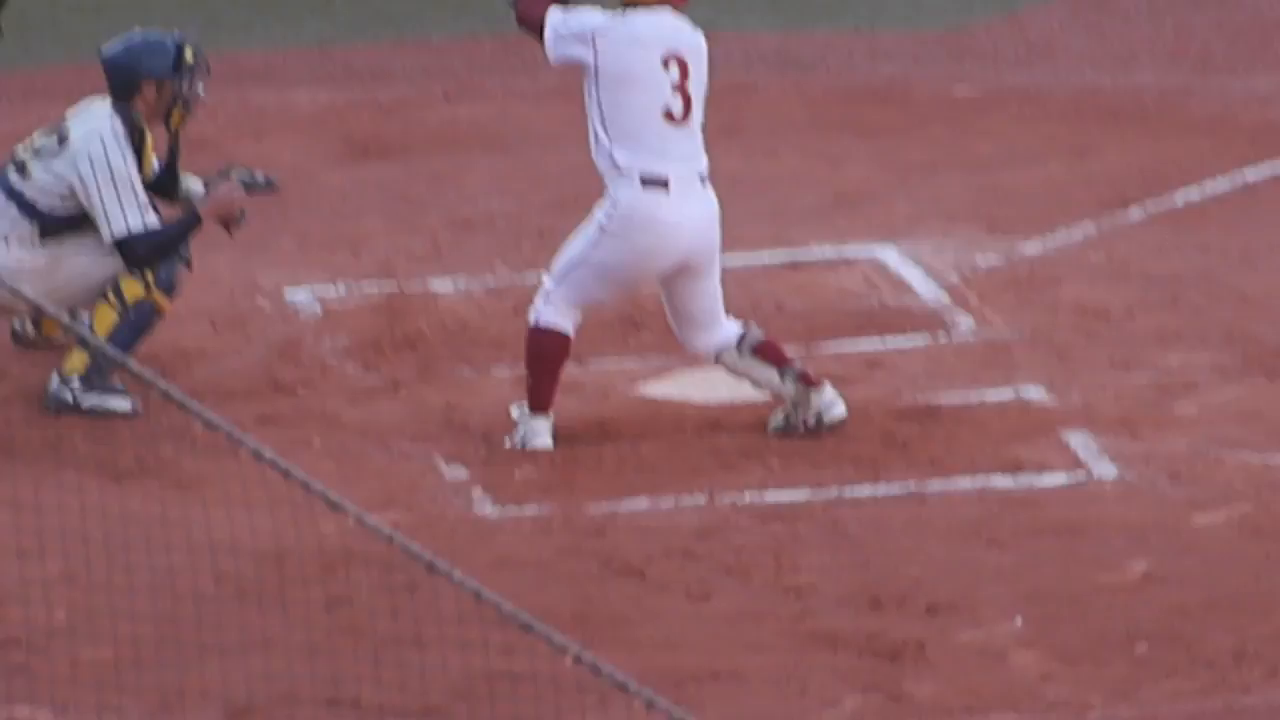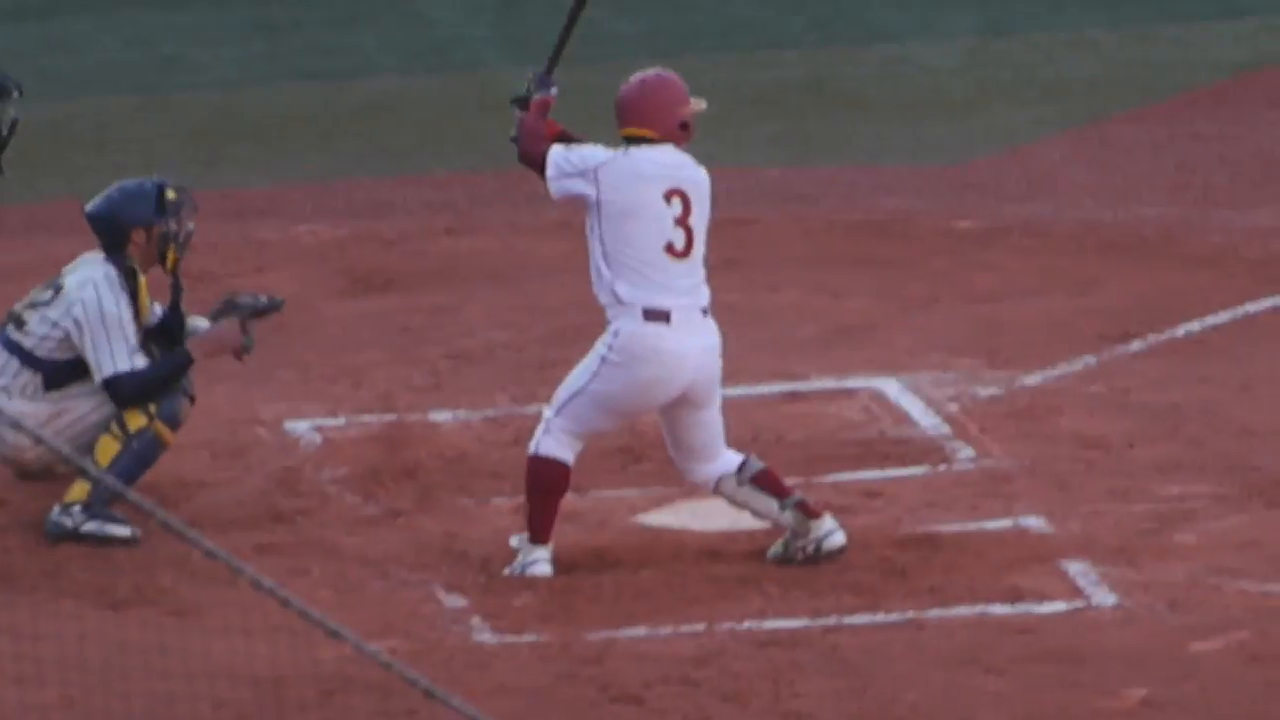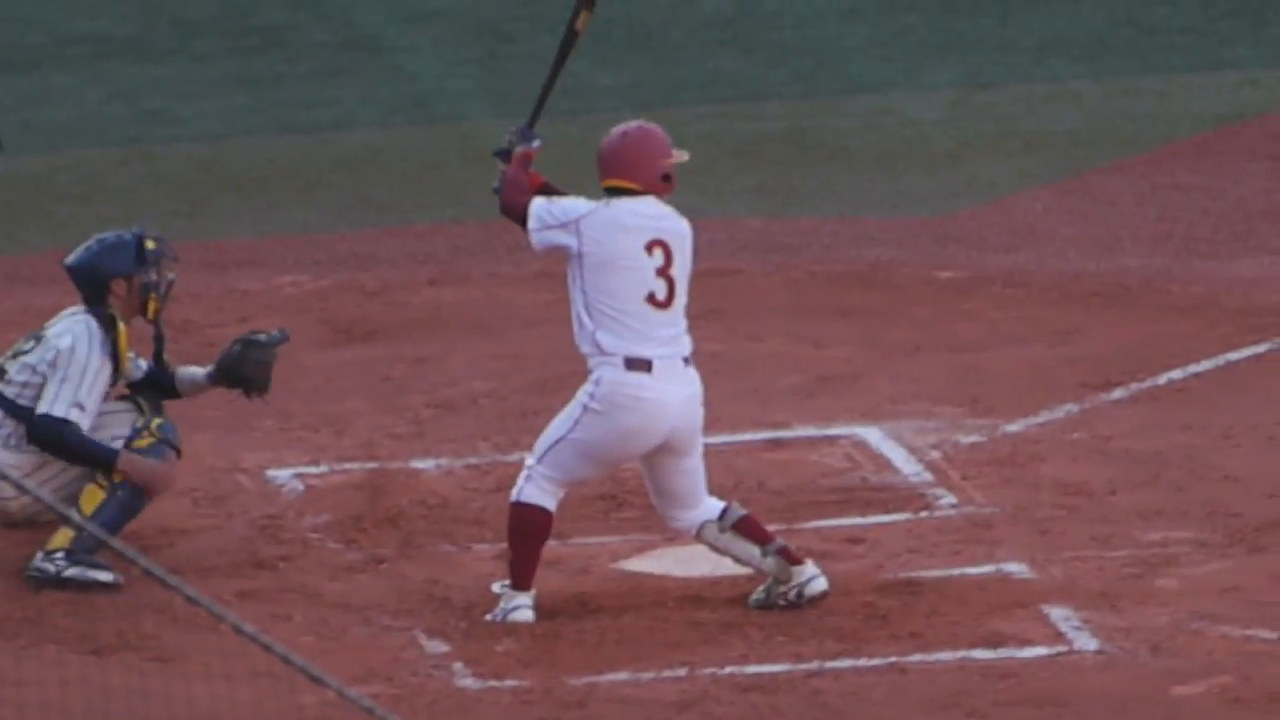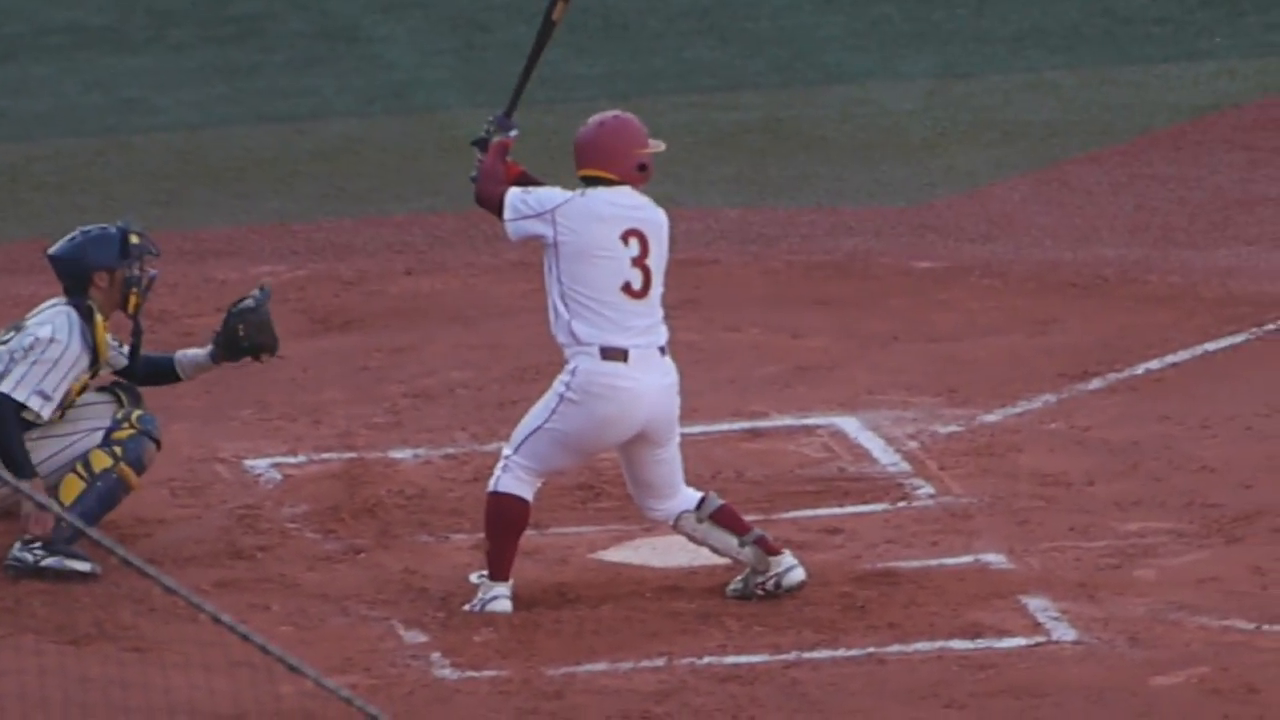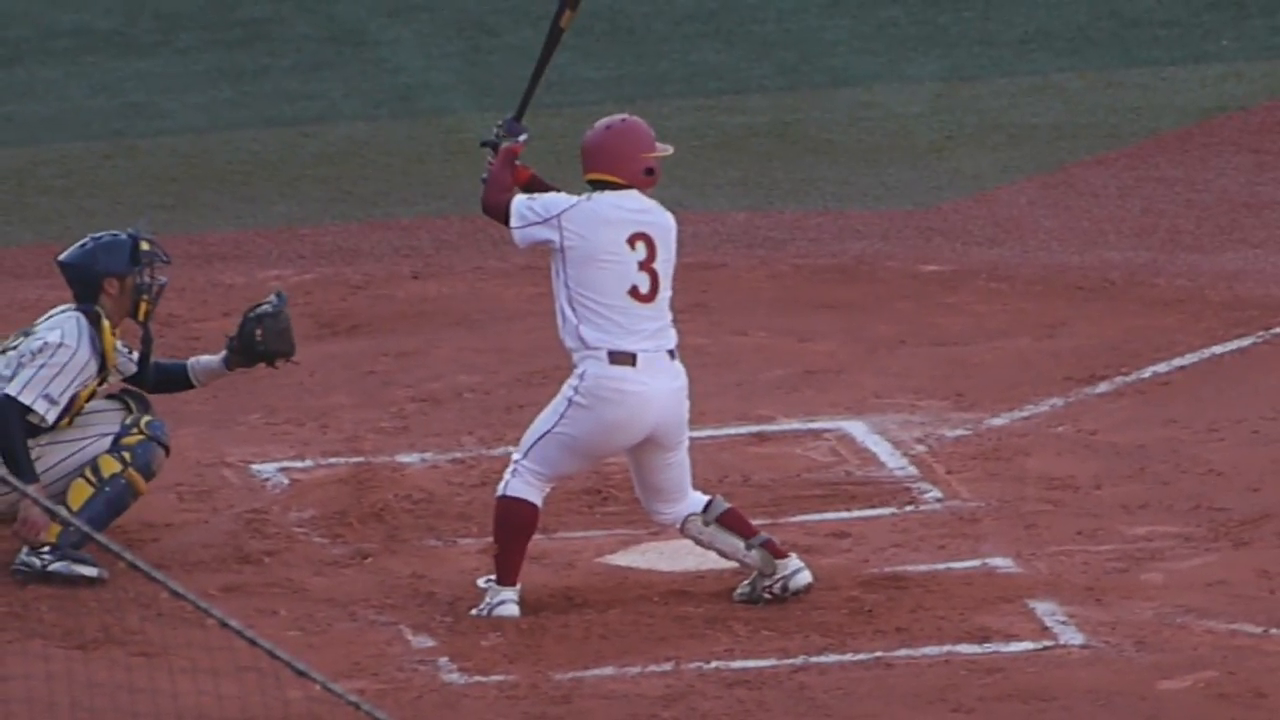
dt=0.2s
person 1, frame 1
right shoulder: (693, 41)
left hip: (641, 213)
right hip: (699, 215)
left knee: (556, 302)
right knee: (708, 331)
left ankle: (535, 425)
right ankle: (814, 395)
person 1, frame 2
left shoulder: (609, 168)
right shoulder: (695, 174)
left elbow: (530, 150)
left wrist: (538, 104)
right wrist: (556, 131)
left hip: (643, 340)
right hip: (702, 342)
left knee: (558, 431)
right knee: (708, 461)
left ankle: (535, 551)
right ankle: (814, 524)
person 1, frame 3
left shoulder: (591, 220)
right shoulder: (677, 226)
left elbow: (511, 202)
left wrist: (520, 155)
right wrist: (540, 184)
left hip: (625, 389)
right hip: (684, 390)
left knee: (539, 480)
right knee: (690, 508)
left ankle: (518, 599)
right ankle: (796, 571)
person 1, frame 4
left shoulder: (564, 209)
right shoulder: (654, 216)
left elbow: (488, 193)
left wrist: (497, 145)
right wrist: (516, 172)
left hip: (601, 380)
right hip: (660, 380)
left knee: (516, 470)
right knee: (667, 498)
left ankle: (496, 588)
right ankle: (774, 561)
person 1, frame 5
left shoulder: (569, 215)
right shoulder: (661, 219)
left elbow: (493, 204)
left wrist: (507, 150)
right wrist: (524, 175)
left hip: (609, 384)
right hip: (669, 383)
left knee: (525, 475)
right knee: (674, 503)
left ankle: (503, 592)
right ankle: (780, 565)
person 2, frame 1
left shoulder: (105, 117)
right shoulder: (109, 145)
left elbow: (158, 179)
right elbow: (136, 251)
left wrist: (204, 194)
right wrist: (203, 211)
right knee: (165, 257)
left ankle: (41, 323)
right ankle: (77, 381)
person 2, frame 2
left shoulder: (106, 272)
right shoulder: (105, 290)
left elbow: (163, 326)
right elbow: (122, 392)
left wrist: (209, 330)
right wrist: (197, 350)
left knee: (156, 361)
right knee: (169, 393)
left ankle: (53, 457)
right ankle: (80, 510)
person 2, frame 3
left shoulder: (95, 327)
right shoulder: (88, 341)
left elbow: (153, 382)
right elbow: (44, 432)
left wrist: (213, 376)
right wrist: (131, 466)
left knee: (139, 409)
right knee: (156, 439)
left ankle: (45, 503)
right ankle: (63, 556)
person 2, frame 4
left shoulder: (75, 319)
right shoulder: (66, 333)
left elbow: (141, 370)
left wrist: (214, 354)
right wrist: (33, 489)
left knee: (119, 400)
right knee: (137, 433)
right ankle: (41, 545)
person 2, frame 5
left shoulder: (86, 326)
right shoulder: (75, 339)
left elbow: (153, 377)
left wrist: (229, 360)
right wrist: (32, 492)
left knee: (131, 409)
right knee: (146, 439)
right ankle: (49, 549)
